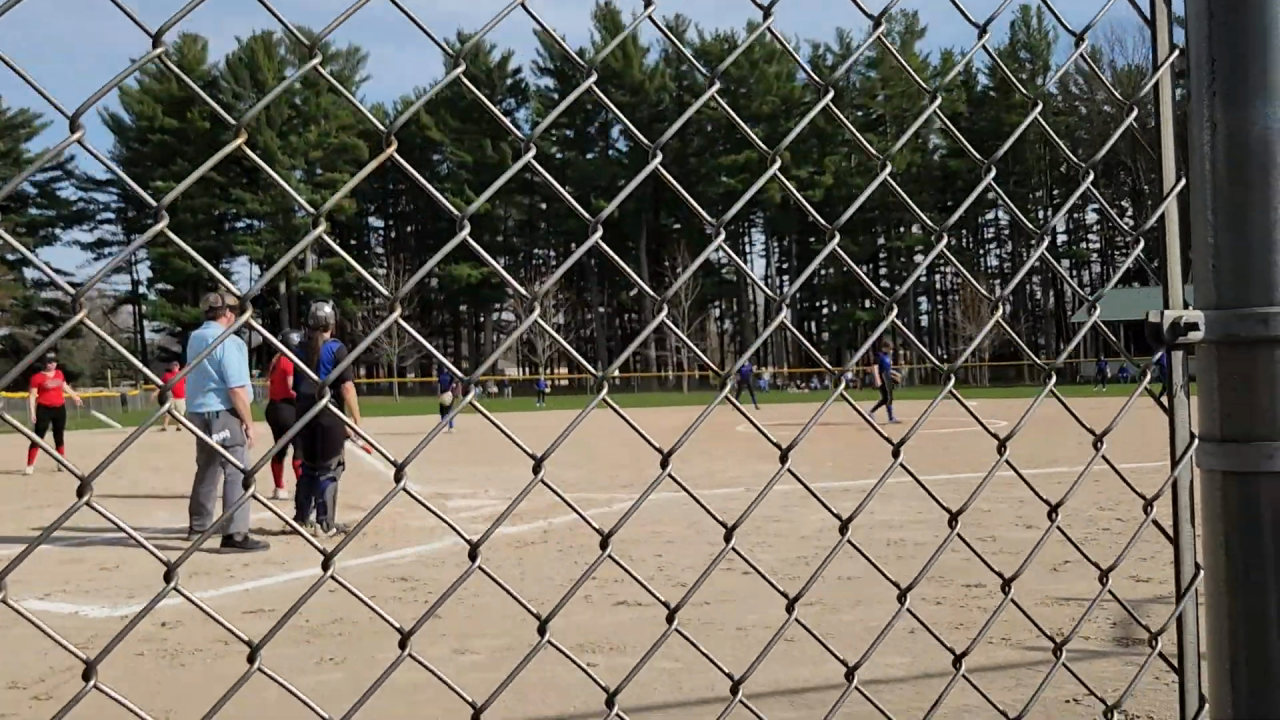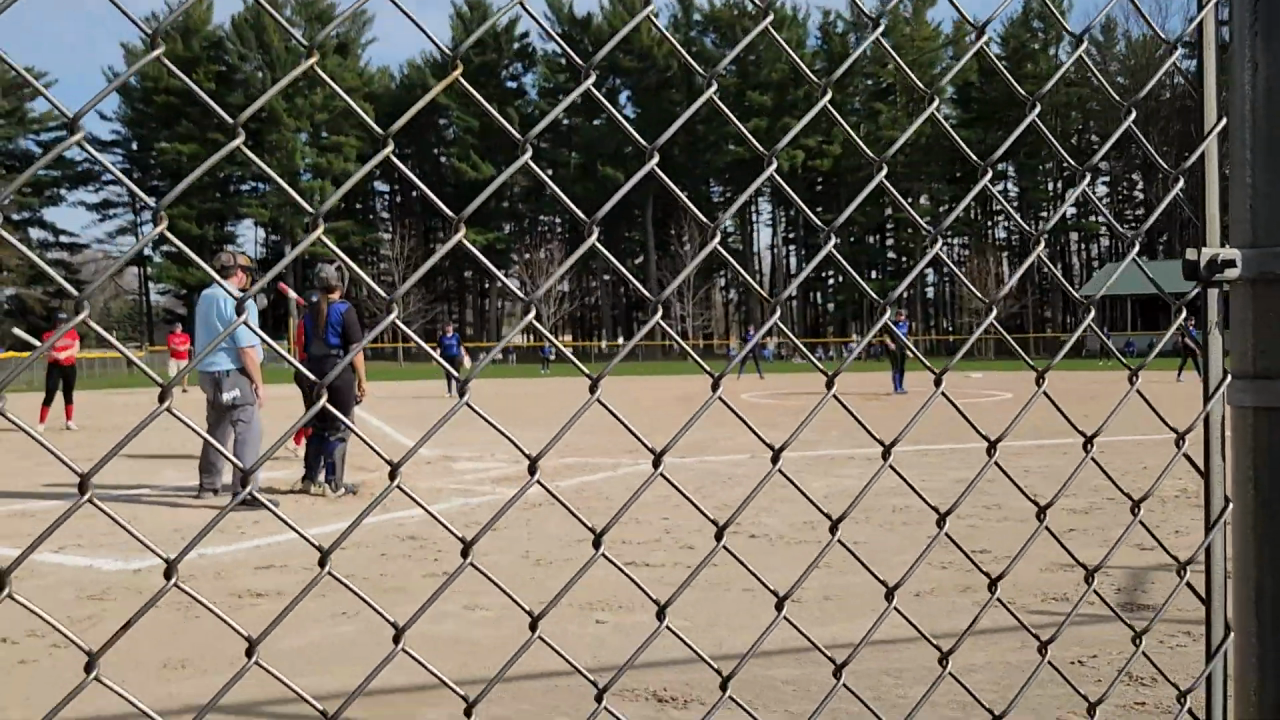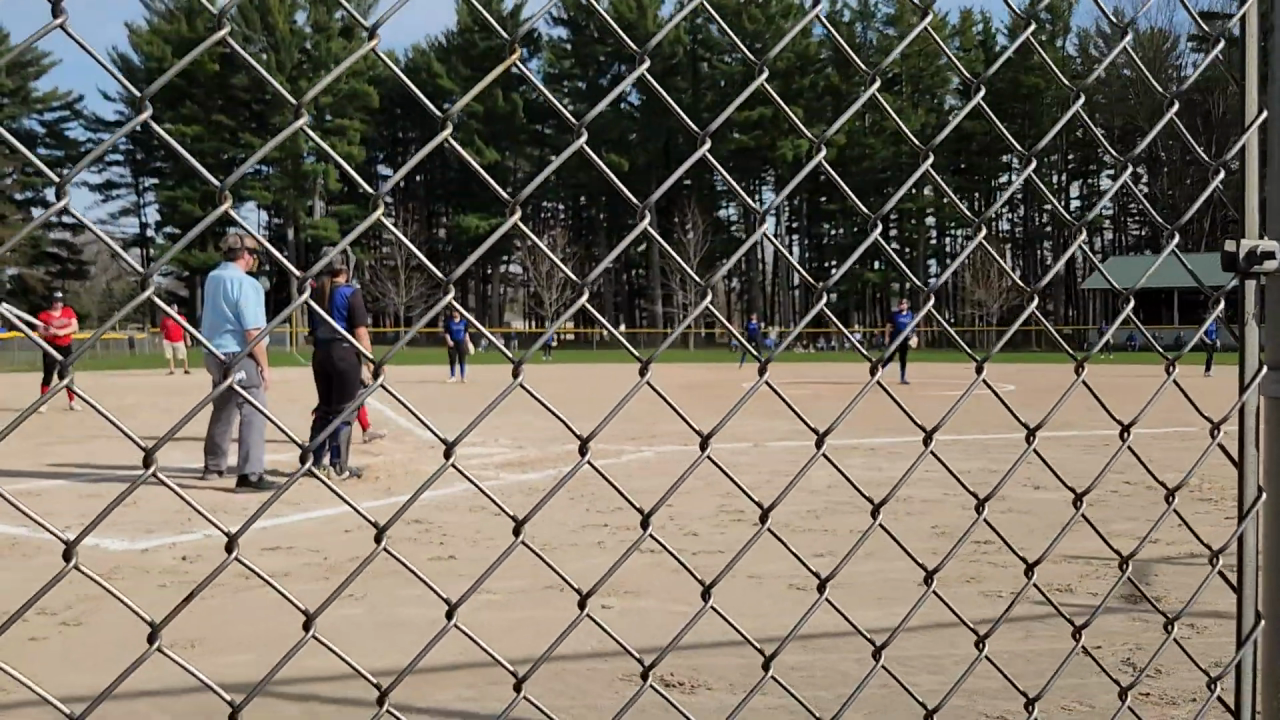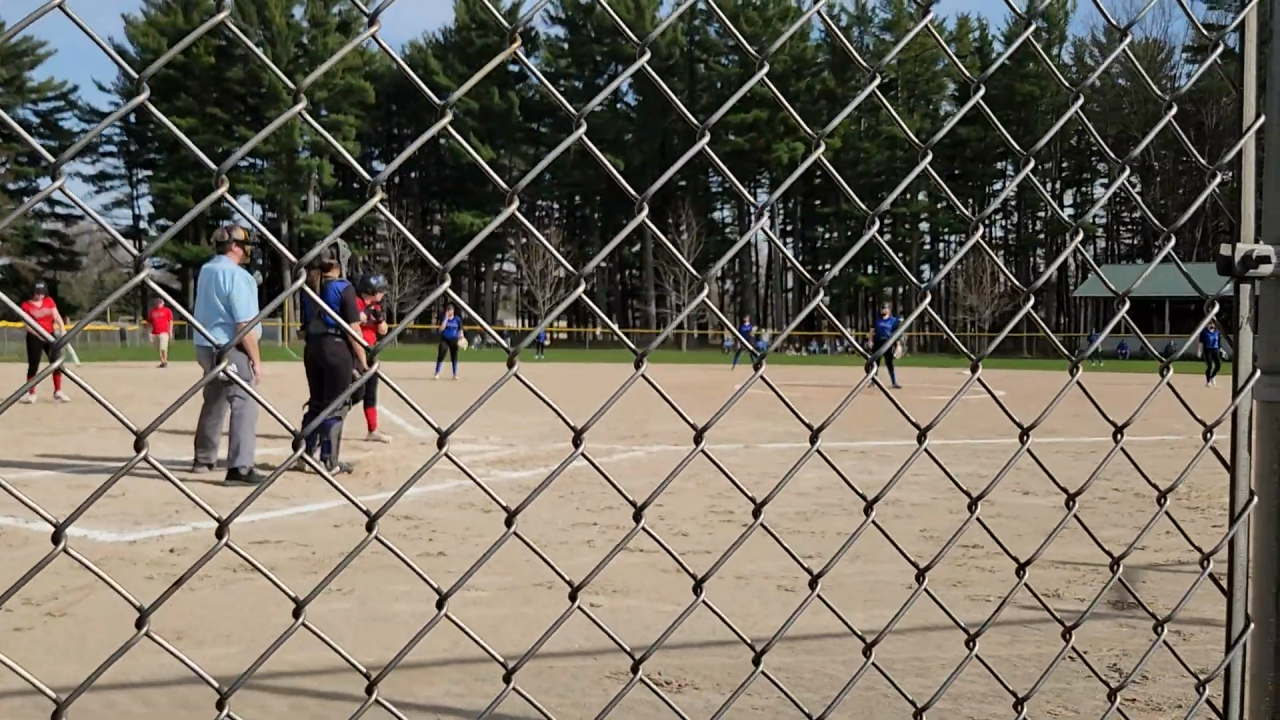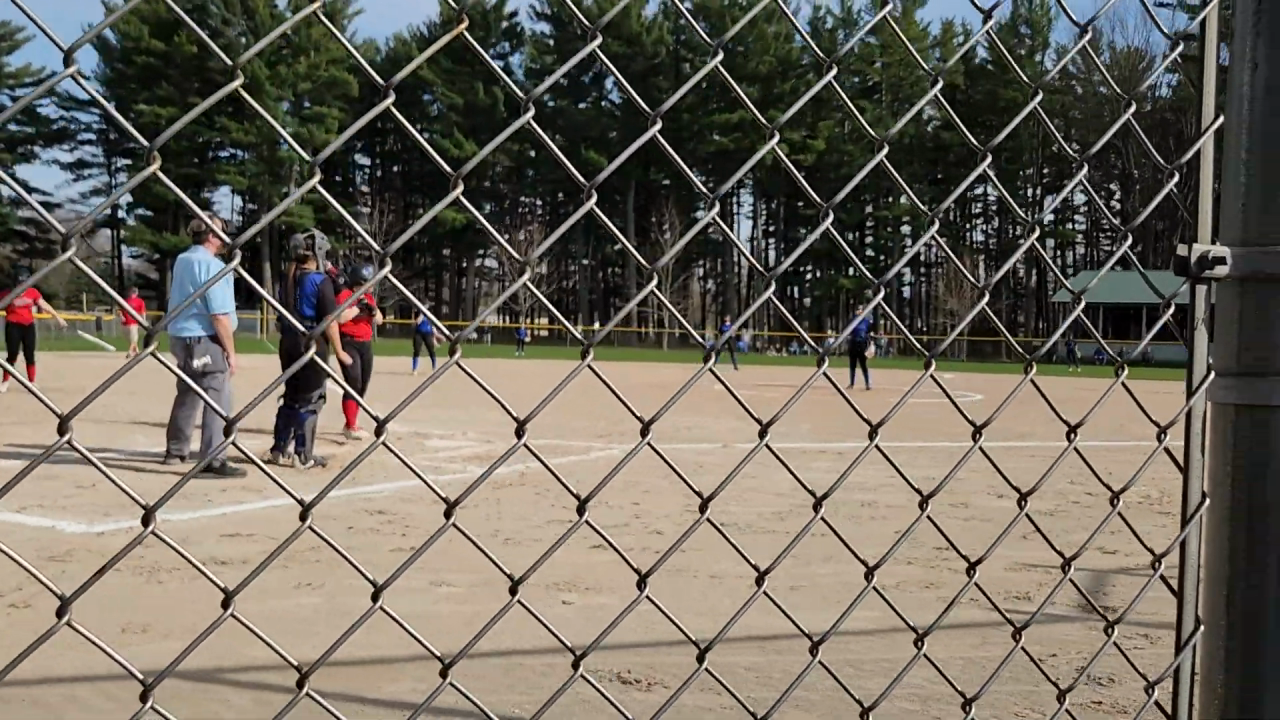
dt=0.4s
person 1, frame 1
left shoulder: (194, 338)
right shoulder: (229, 341)
right elbow: (236, 389)
right wrist: (249, 423)
left hip: (198, 413)
right hip: (222, 414)
left knee: (207, 470)
right knee: (238, 472)
left ankle: (198, 526)
right ankle: (235, 535)
person 1, frame 2
left shoulder: (204, 297)
right shoulder: (238, 301)
right elbow: (247, 349)
right wrist: (259, 383)
left hip: (208, 372)
right hip: (232, 374)
left knee: (217, 430)
right knee: (248, 430)
left ankle: (208, 485)
right ankle: (245, 494)
person 1, frame 3
left shoulder: (212, 278)
right shoulder: (245, 282)
left elbow: (218, 318)
right elbow: (253, 331)
right wrist: (265, 366)
left hip: (215, 354)
right hip: (238, 356)
left knee: (222, 410)
right knee: (254, 413)
left ankle: (213, 466)
right ankle: (249, 475)
person 1, frame 4
left shoulder: (205, 270)
right shoulder: (237, 275)
right elbow: (245, 324)
right wrist: (256, 360)
left hip: (205, 346)
right hip: (230, 349)
left knee: (213, 404)
right knee: (244, 406)
left ankle: (203, 459)
right ankle: (239, 469)
person 1, frame 5
left shoulder: (181, 261)
right shoulder: (213, 266)
right elbow: (220, 316)
right wrist: (231, 352)
left hip: (180, 337)
right hip: (205, 340)
left knee: (186, 396)
right knee: (218, 398)
left ankle: (175, 450)
right ankle: (213, 462)
person 2, frame 1
left shoulder: (302, 349)
right shoulder: (336, 348)
left elbow: (297, 386)
right elbow: (347, 387)
left wrist: (304, 408)
right wrist: (357, 418)
left hip: (304, 409)
right hip: (330, 409)
left knee: (308, 466)
right knee: (329, 467)
left ankle: (302, 519)
right ankle: (325, 524)
person 2, frame 2
left shoulder: (310, 311)
right shoulder: (344, 309)
left elbow: (307, 346)
right elbow: (355, 348)
right wrist: (362, 380)
left hip: (314, 371)
right hip: (338, 371)
left knee: (318, 426)
right knee: (338, 428)
left ankle: (310, 479)
right ankle: (334, 484)
person 2, frame 3
left shoulder: (318, 294)
right shoulder: (350, 293)
left elbow: (316, 329)
right elbow: (361, 333)
right wrist: (371, 364)
left hip: (321, 355)
right hip: (345, 355)
left knee: (325, 410)
right knee: (343, 412)
left ankle: (316, 463)
right ankle: (339, 467)
person 2, frame 4
left shoulder: (310, 288)
right shoulder: (343, 288)
left elbow: (307, 324)
right elbow: (353, 328)
right wrist: (362, 360)
left hip: (312, 349)
right hip: (337, 349)
left knee: (316, 404)
right knee: (335, 406)
left ankle: (307, 455)
right ankle: (329, 462)
person 2, frame 5
left shoulder: (287, 280)
right shoulder: (320, 280)
left elbow: (284, 315)
right elbow: (329, 321)
right wrist: (339, 351)
left hip: (288, 341)
right hip: (313, 342)
left knee: (291, 397)
right knee: (310, 400)
left ankle: (279, 450)
right ankle: (303, 455)
